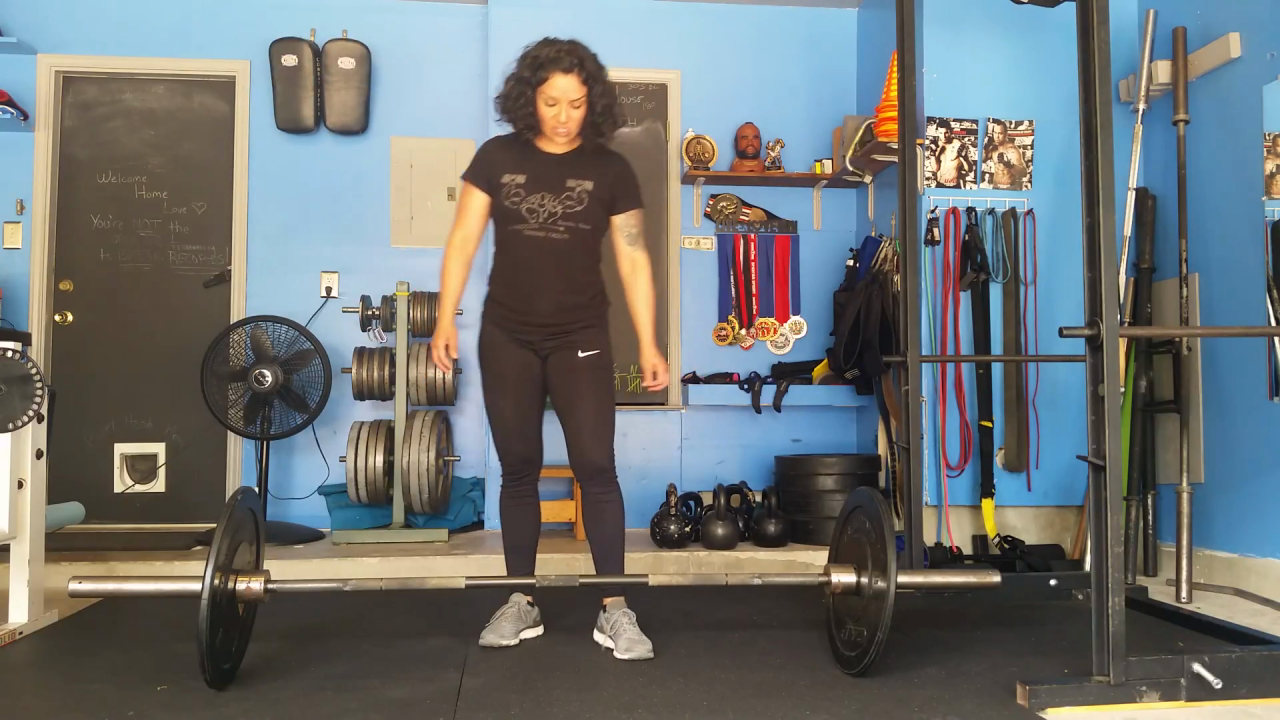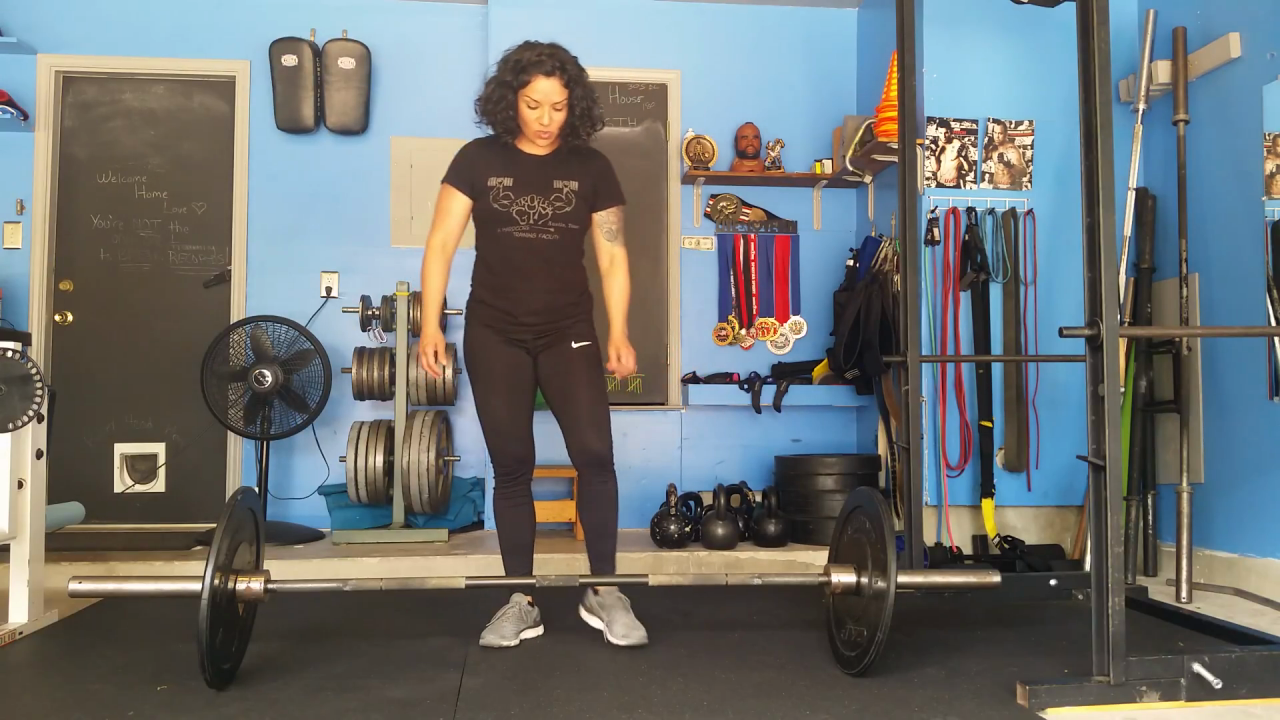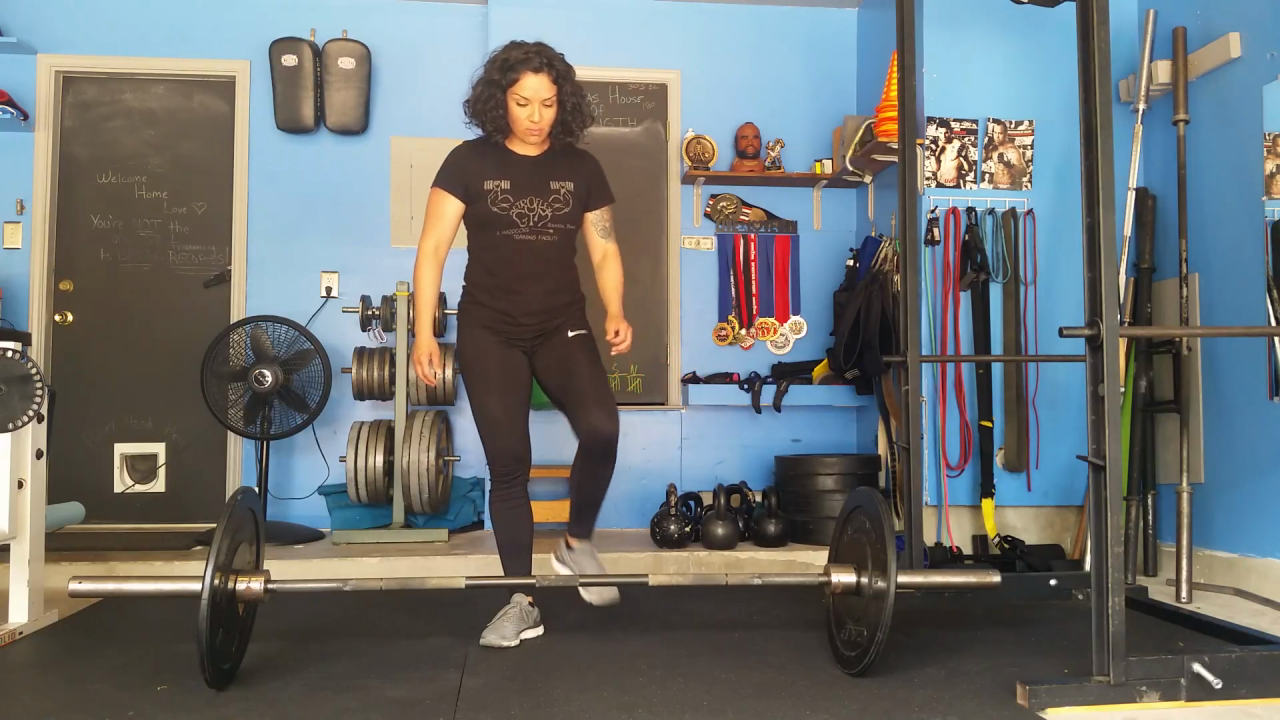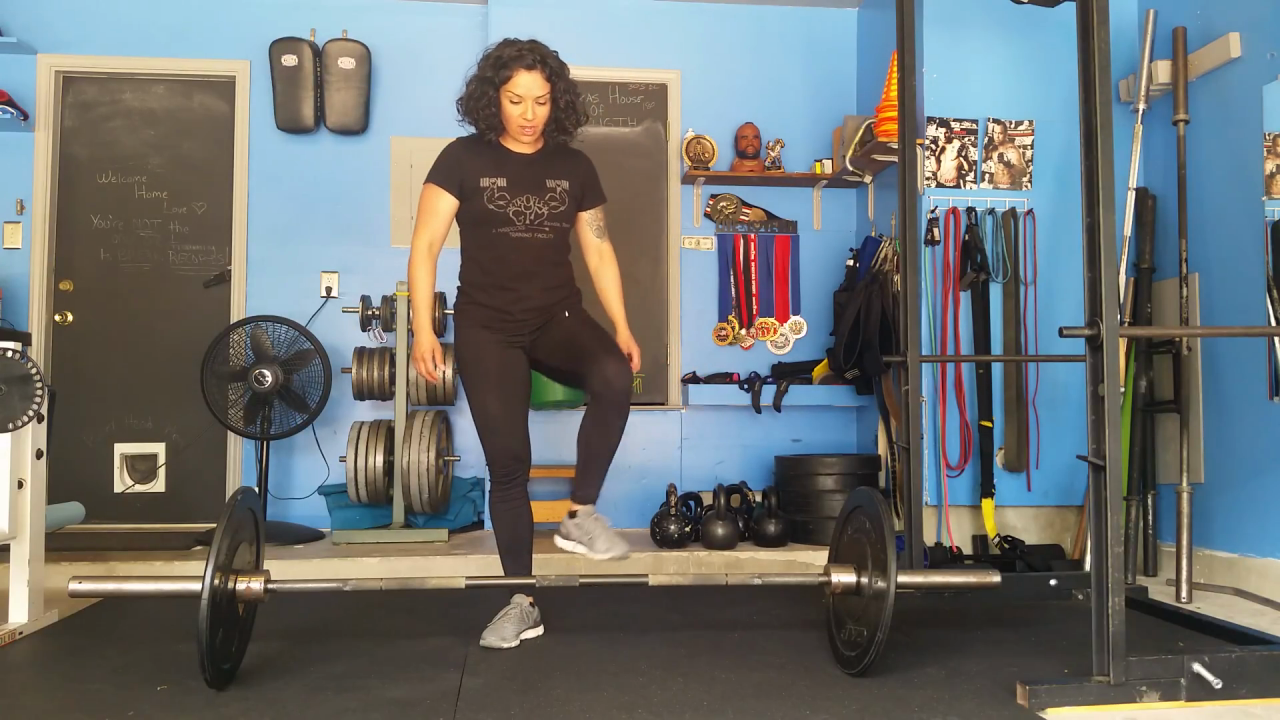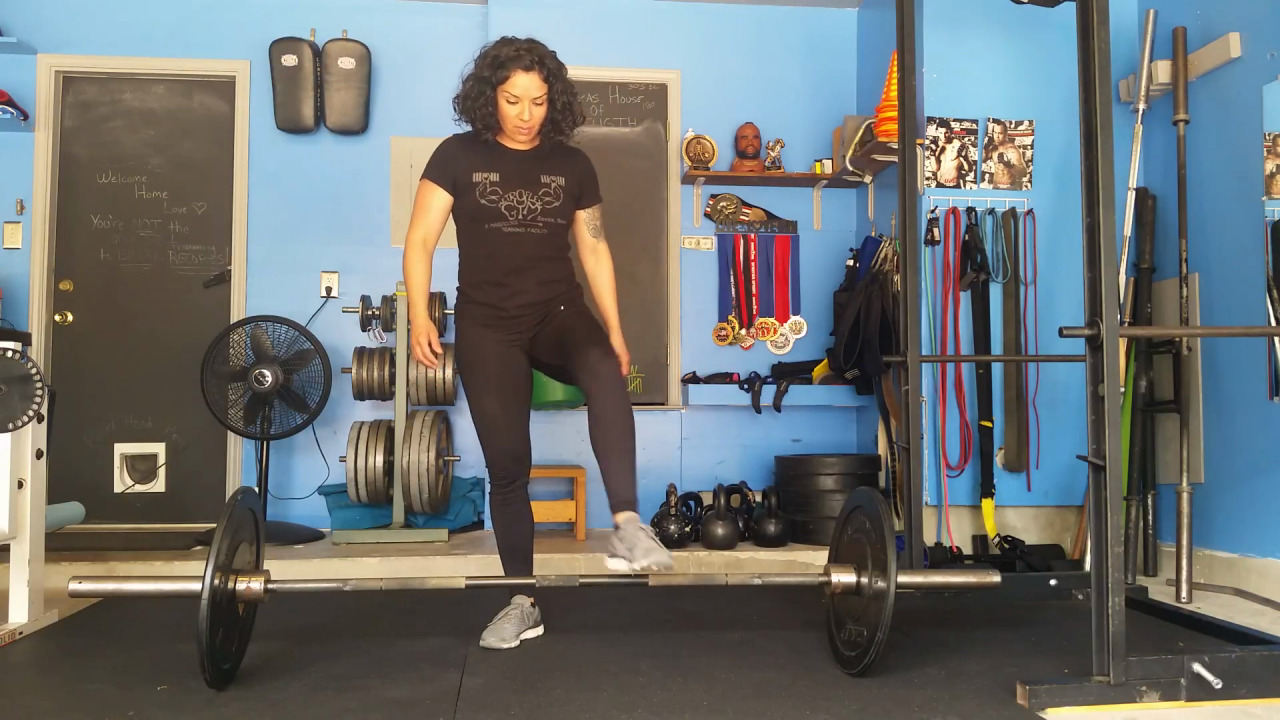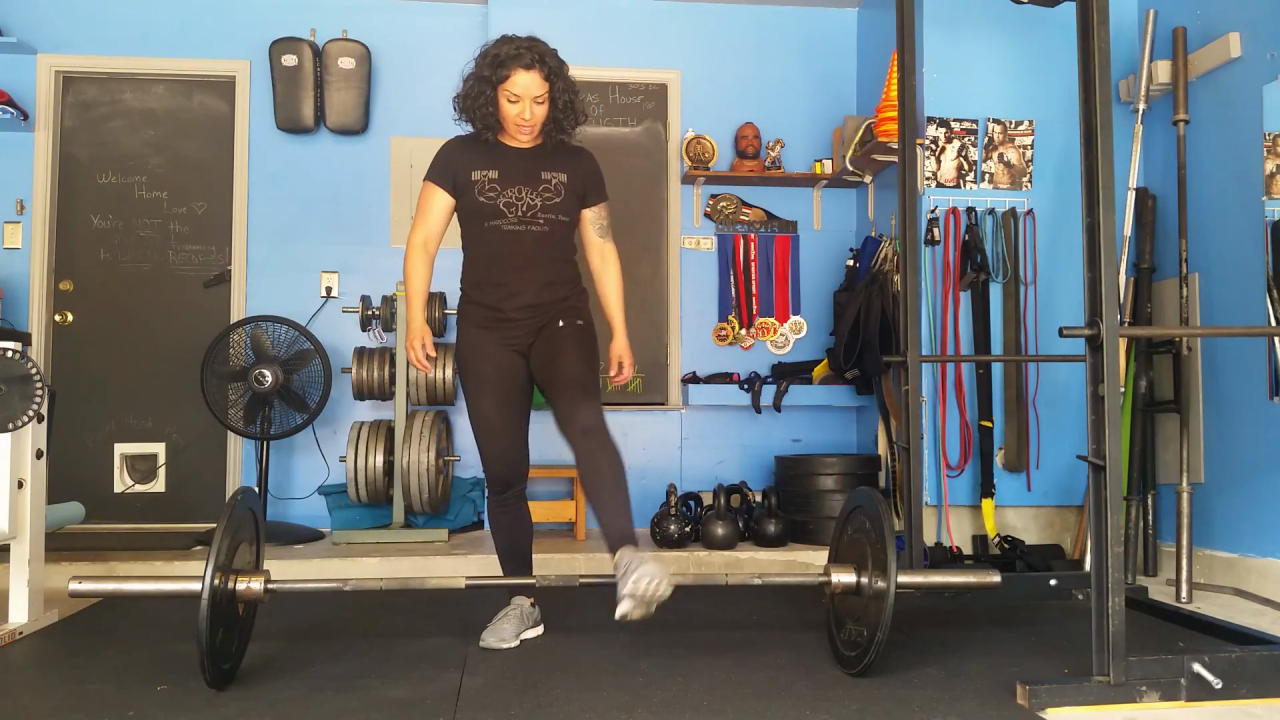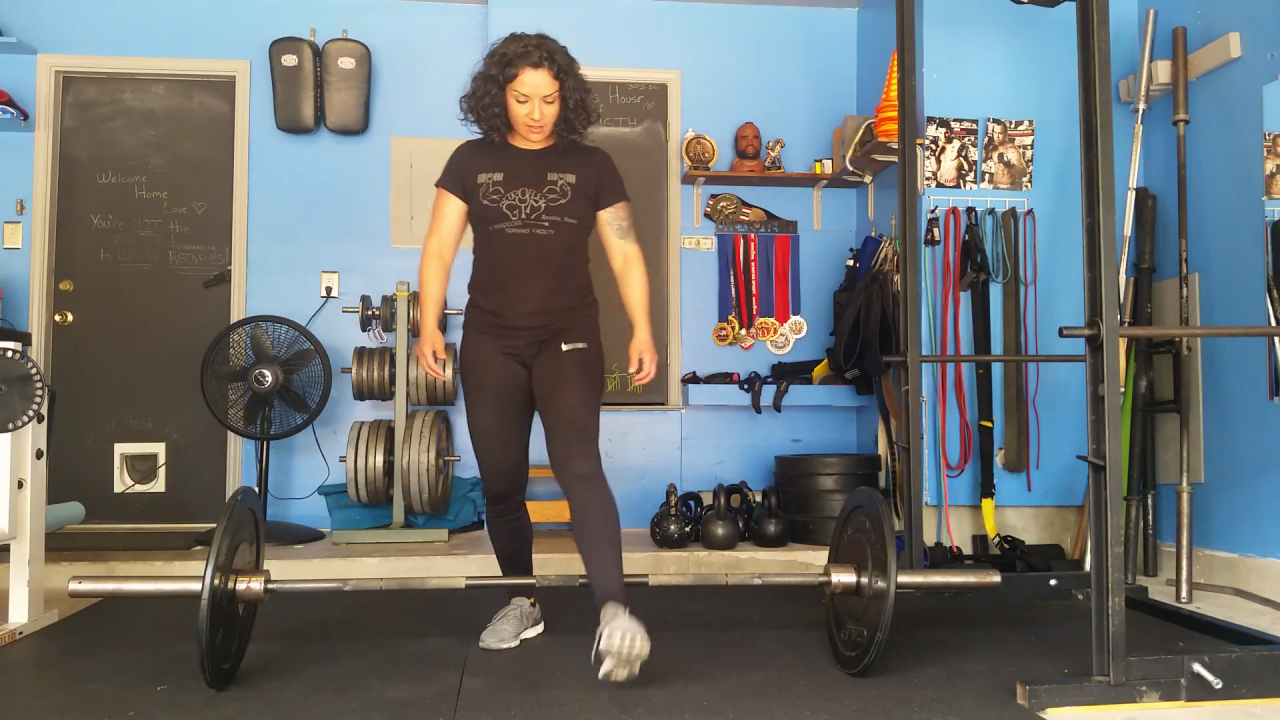
dt=0.2s
person 1, frame 1
left shoulder: (610, 170)
right shoulder: (498, 157)
left elbow: (633, 261)
right elbow: (463, 241)
left wrist: (647, 343)
right wrist: (445, 319)
left hip: (580, 335)
right hip: (507, 335)
left knee: (595, 466)
right knee: (518, 466)
left ankle: (613, 610)
right ankle: (521, 600)
person 1, frame 2
left shoulder: (592, 168)
right shoulder: (478, 160)
left elbow: (612, 256)
right elbow: (441, 244)
left wrist: (618, 332)
right wrist: (430, 324)
left hip: (567, 331)
right hip: (494, 333)
left knee: (592, 452)
right knee: (512, 465)
left ankle: (604, 591)
right ankle: (521, 601)
person 1, frame 3
left shoulder: (581, 168)
right shoulder: (469, 162)
left elbow: (604, 250)
right elbow: (432, 249)
left wrist: (615, 312)
right wrist: (424, 332)
left hip: (562, 326)
right hip: (489, 331)
left knee: (601, 428)
right knee: (509, 464)
left ankle: (577, 543)
right ankle: (522, 602)
person 1, frame 4
left shoulder: (575, 166)
right shoulder: (463, 159)
left elbow: (598, 250)
right elbow: (425, 245)
left wrist: (622, 326)
right wrist: (422, 326)
left hip: (557, 317)
right hip: (486, 328)
left knee: (612, 375)
right knee: (507, 463)
left ankle: (582, 515)
right ankle: (522, 603)
person 1, frame 5
left shoulder: (572, 164)
right shoulder: (458, 156)
left elbow: (593, 251)
right elbow: (420, 239)
left wrist: (615, 329)
right wrist: (419, 316)
left hip: (558, 313)
right hip: (486, 327)
left knee: (604, 382)
right knee: (507, 466)
left ankle: (628, 529)
right ankle: (523, 602)
person 1, frame 6
left shoulder: (576, 164)
right shoulder: (459, 157)
left elbow: (601, 252)
right elbow: (423, 241)
left wrist: (620, 332)
right wrist: (415, 318)
left hip: (560, 321)
right hip: (487, 331)
left knee: (584, 421)
right knee: (503, 470)
left ankle: (629, 563)
right ankle: (523, 601)
person 1, frame 7
left shoulder: (591, 164)
right shoulder: (471, 161)
left elbow: (625, 253)
right elbow: (439, 248)
left wrist: (643, 330)
right wrist: (429, 326)
left hip: (568, 336)
right hip: (491, 342)
left knee: (577, 464)
right knee: (501, 484)
left ankle: (613, 613)
right ankle: (524, 605)
